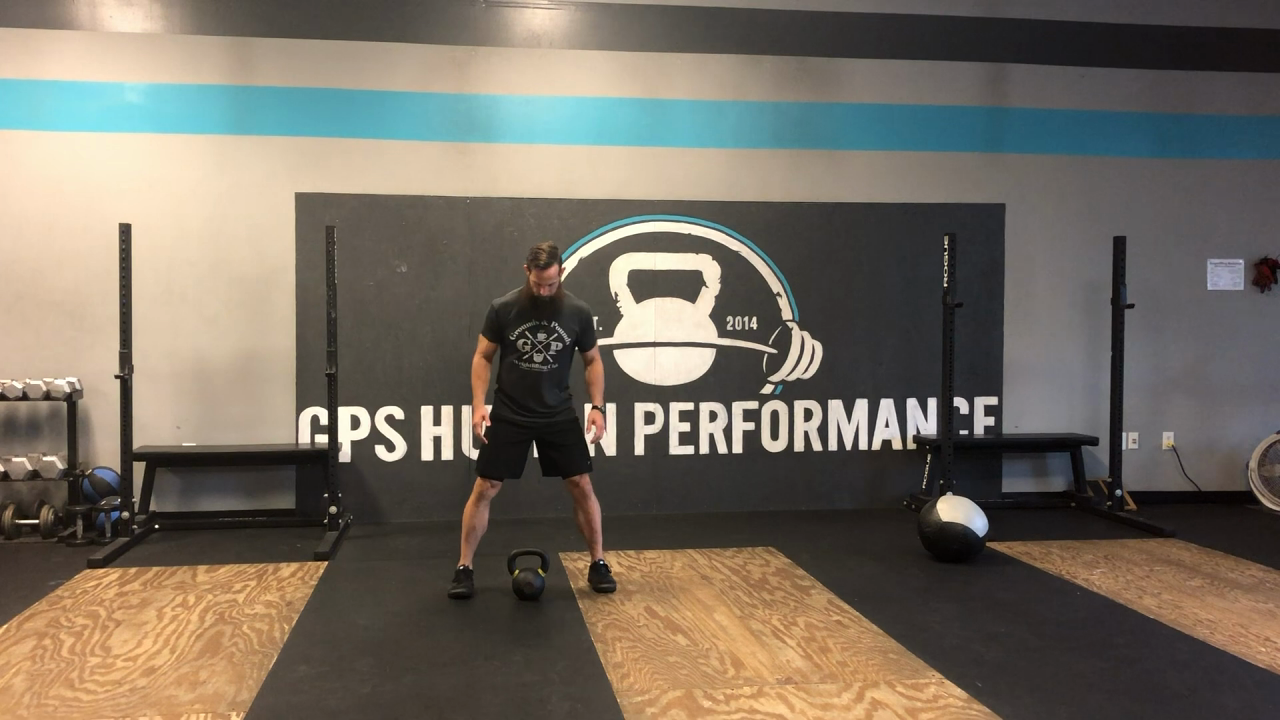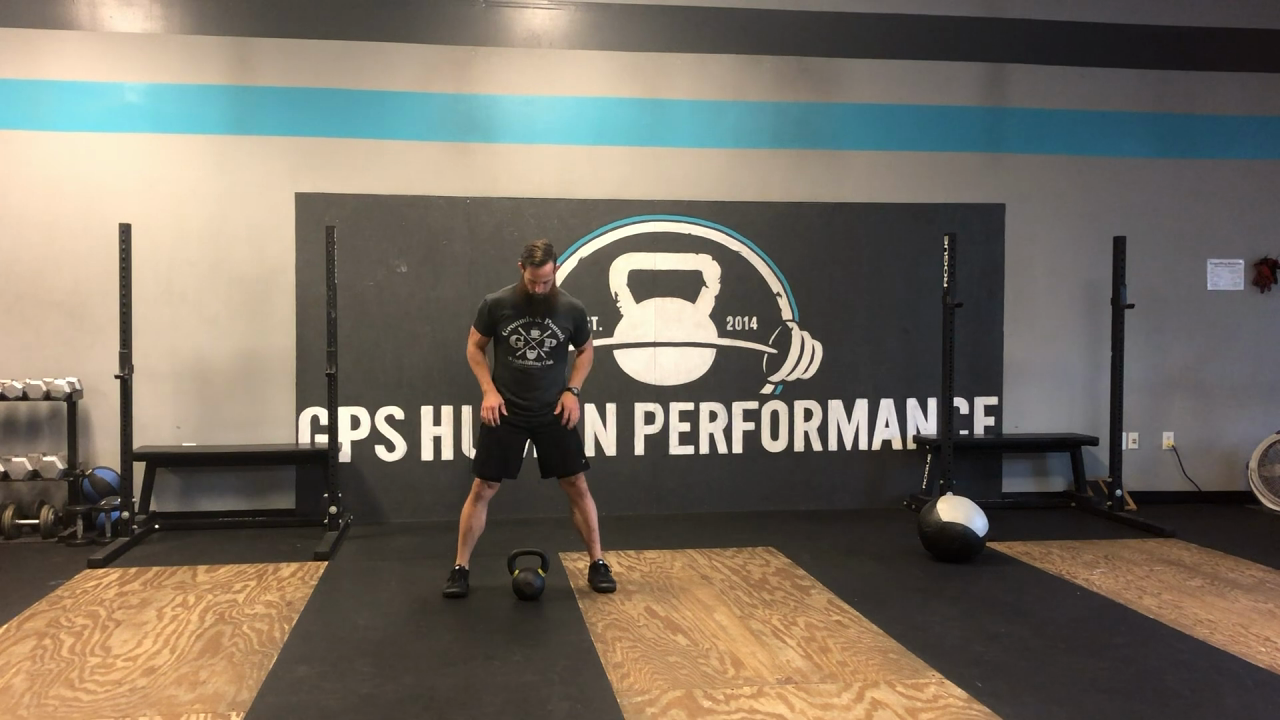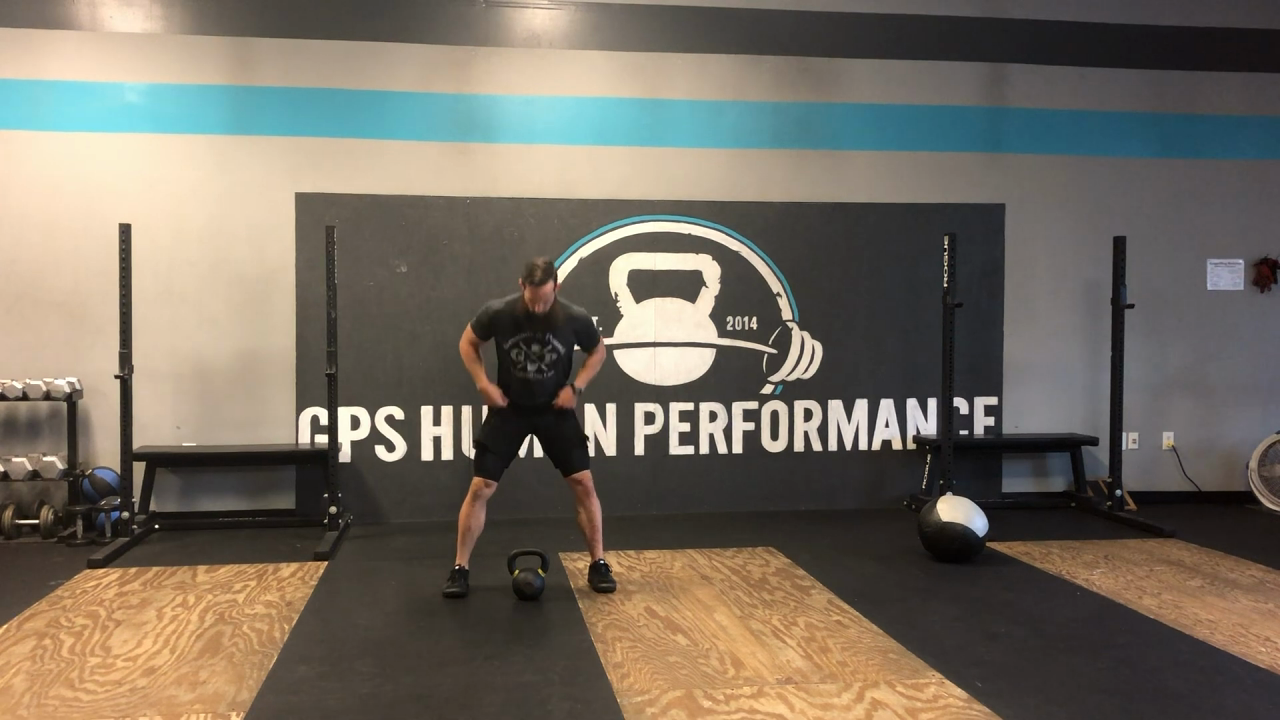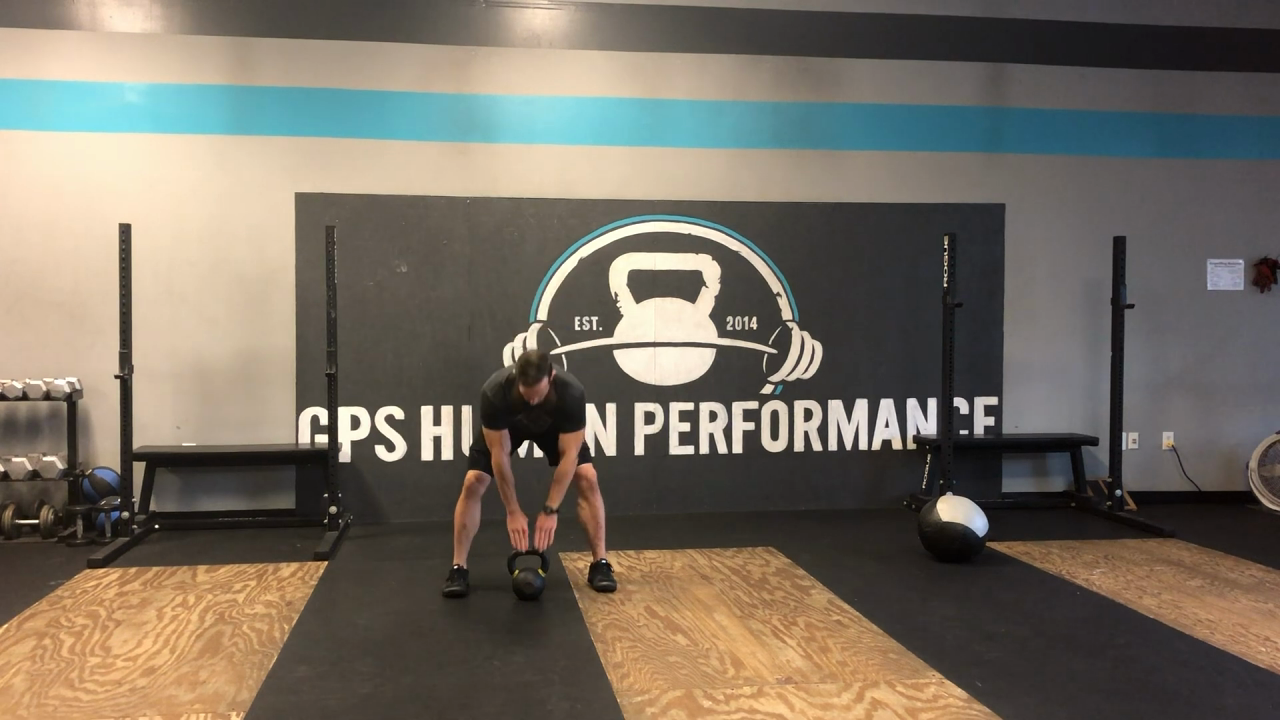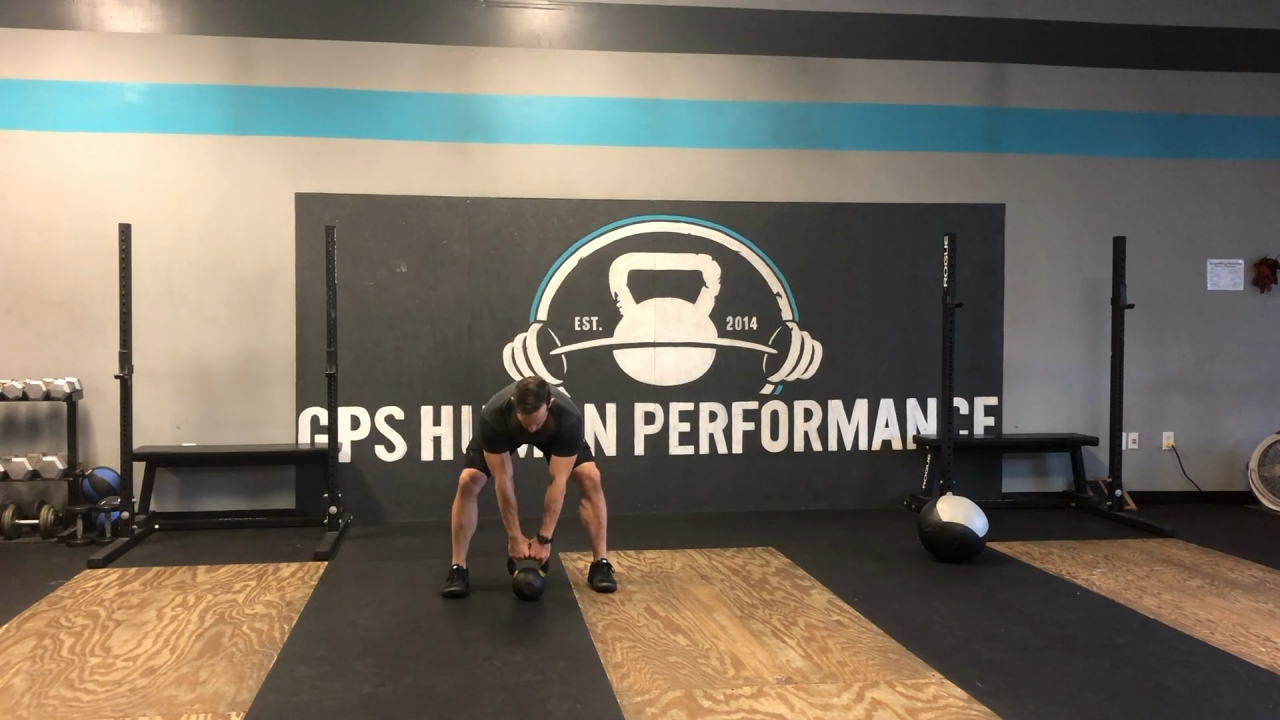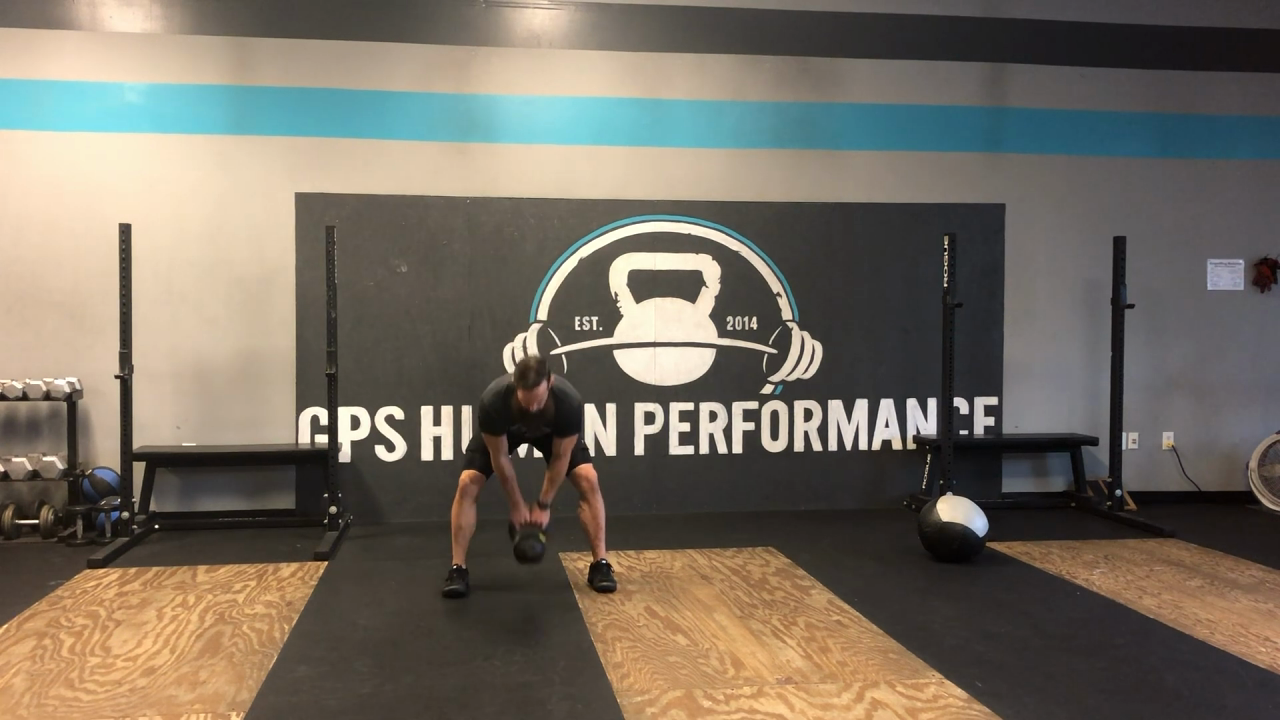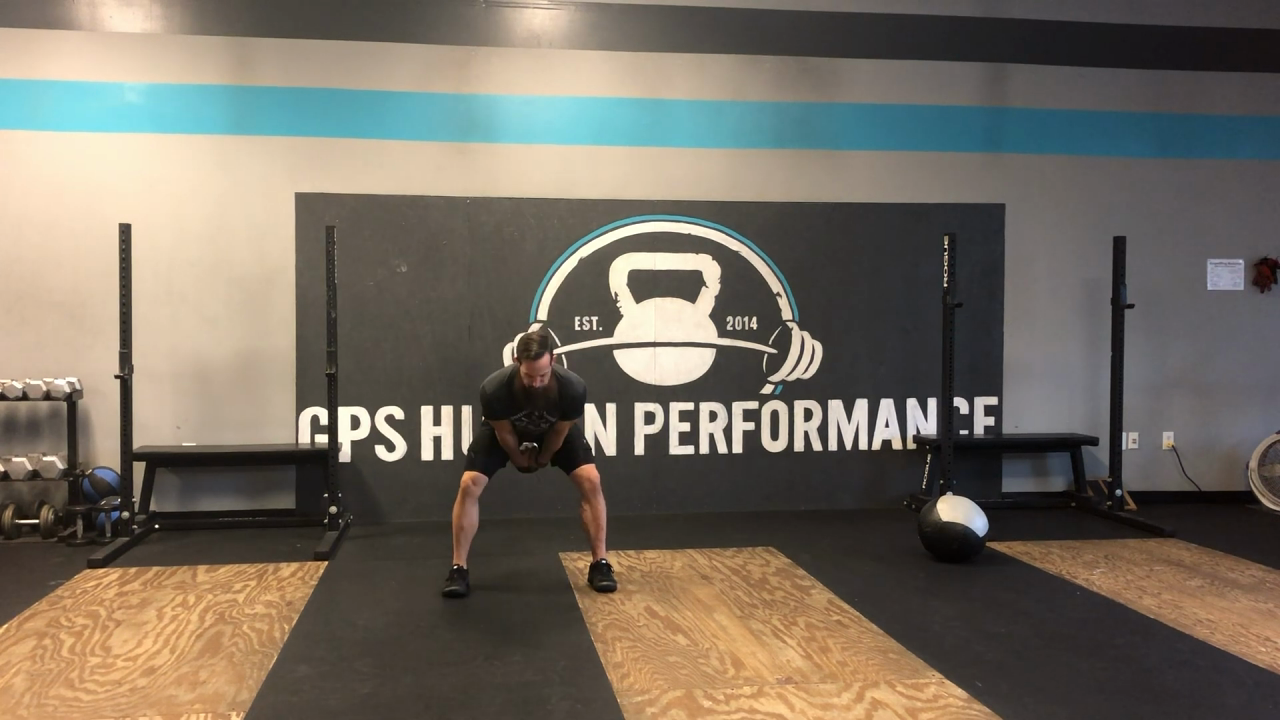
dt=0.4s
person 1, frame 1
left shoulder: (578, 312)
right shoulder: (503, 309)
left elbow: (592, 360)
right elbow: (482, 357)
left wrist: (597, 405)
right wrist: (478, 405)
left hip: (559, 414)
right hip: (509, 415)
left knee: (582, 486)
right knee: (485, 489)
left ankle: (598, 564)
right ankle: (464, 568)
person 1, frame 2
left shoulder: (572, 309)
right shoulder: (496, 304)
left elbow: (585, 352)
right elbow: (475, 346)
left wrist: (573, 390)
right wrist: (489, 390)
left hip: (553, 414)
right hip: (506, 413)
left knee: (577, 486)
right knee: (482, 490)
left ankle: (597, 564)
right ankle: (460, 568)
person 1, frame 3
left shoulder: (575, 318)
right shoulder: (497, 312)
left elbow: (598, 352)
right elbow: (467, 343)
left wrist: (575, 387)
right wrist: (484, 384)
left hip: (554, 410)
right hip: (508, 409)
left knee: (583, 483)
right knee: (481, 488)
left ankle: (598, 563)
right ankle: (460, 568)
person 1, frame 4
left shoulder: (571, 392)
right shoulder: (494, 392)
left elbow: (569, 454)
right elbow: (500, 454)
left wrist: (550, 511)
right wrist: (514, 513)
left hip: (552, 427)
right hip: (507, 427)
left knee: (588, 478)
right knee: (473, 482)
left ankle: (600, 564)
right ankle: (459, 568)
person 1, frame 5
left shoulder: (569, 418)
right shoulder: (493, 416)
left elbow: (558, 482)
right elbow: (503, 480)
left wrist: (544, 539)
right wrist: (515, 537)
left hip: (553, 433)
right hip: (506, 432)
left knee: (590, 478)
right knee: (468, 481)
left ankle: (601, 564)
right ankle: (458, 568)
person 1, frame 6
left shoulder: (569, 401)
right shoulder: (493, 401)
left elbow: (560, 458)
right elbow: (499, 458)
left wrist: (543, 505)
right wrist: (517, 505)
left hip: (551, 431)
right hip: (505, 429)
left knee: (588, 479)
right knee: (468, 483)
left ankle: (600, 564)
right ankle: (458, 569)
person 1, frame 7
left shoulder: (572, 388)
right shoulder: (494, 389)
left elbow: (560, 432)
right elbow: (504, 433)
left wrist: (543, 459)
right wrist: (518, 458)
left hip: (553, 428)
right hip: (504, 428)
left knee: (590, 480)
right knee: (470, 484)
left ankle: (600, 564)
right ankle: (459, 569)
